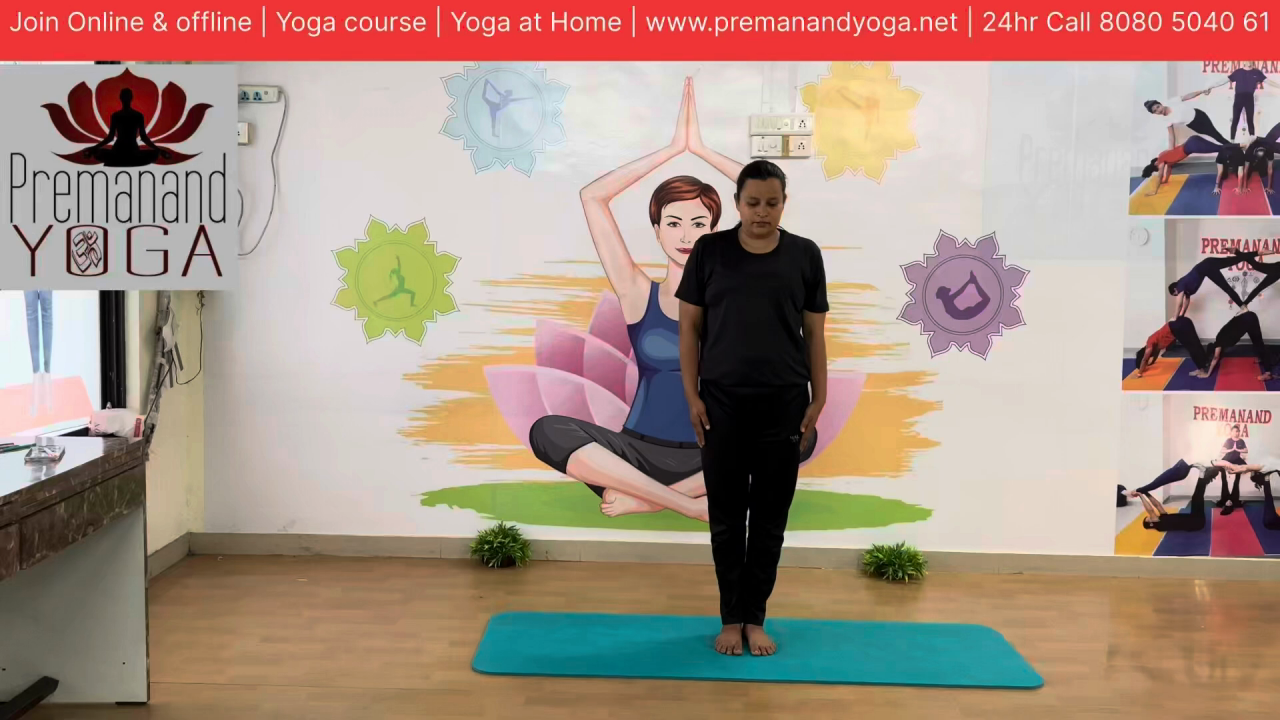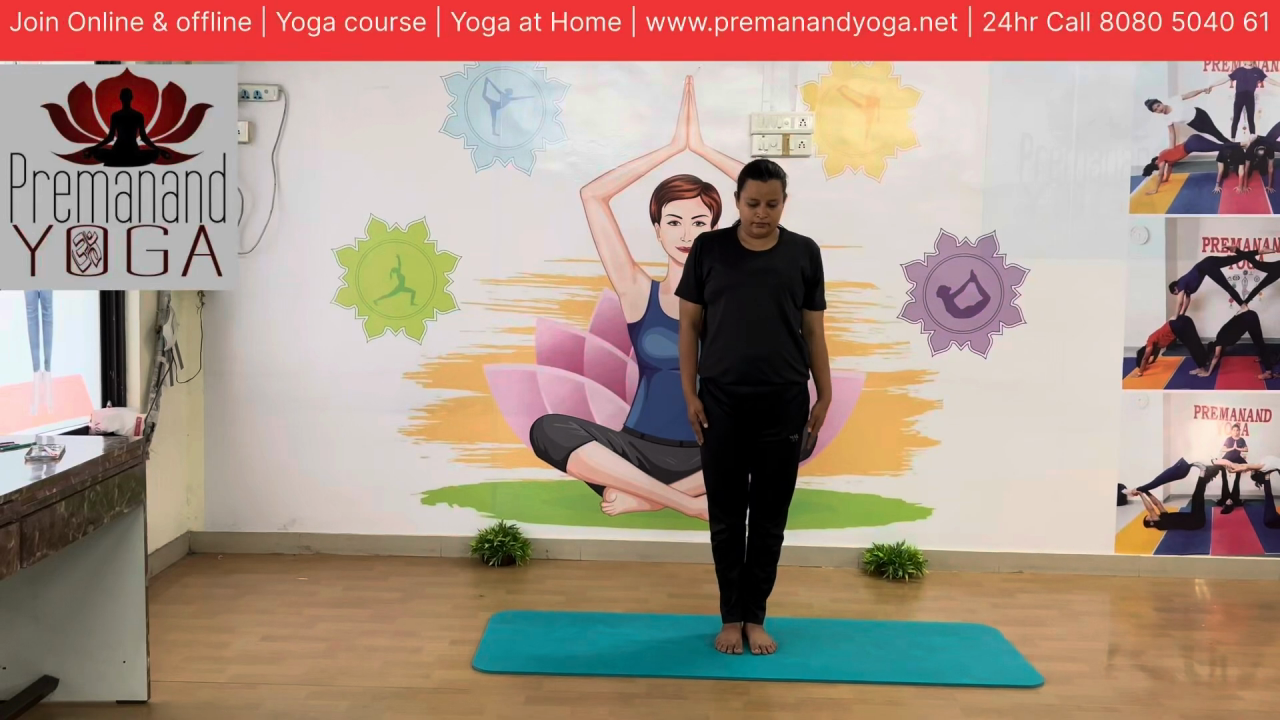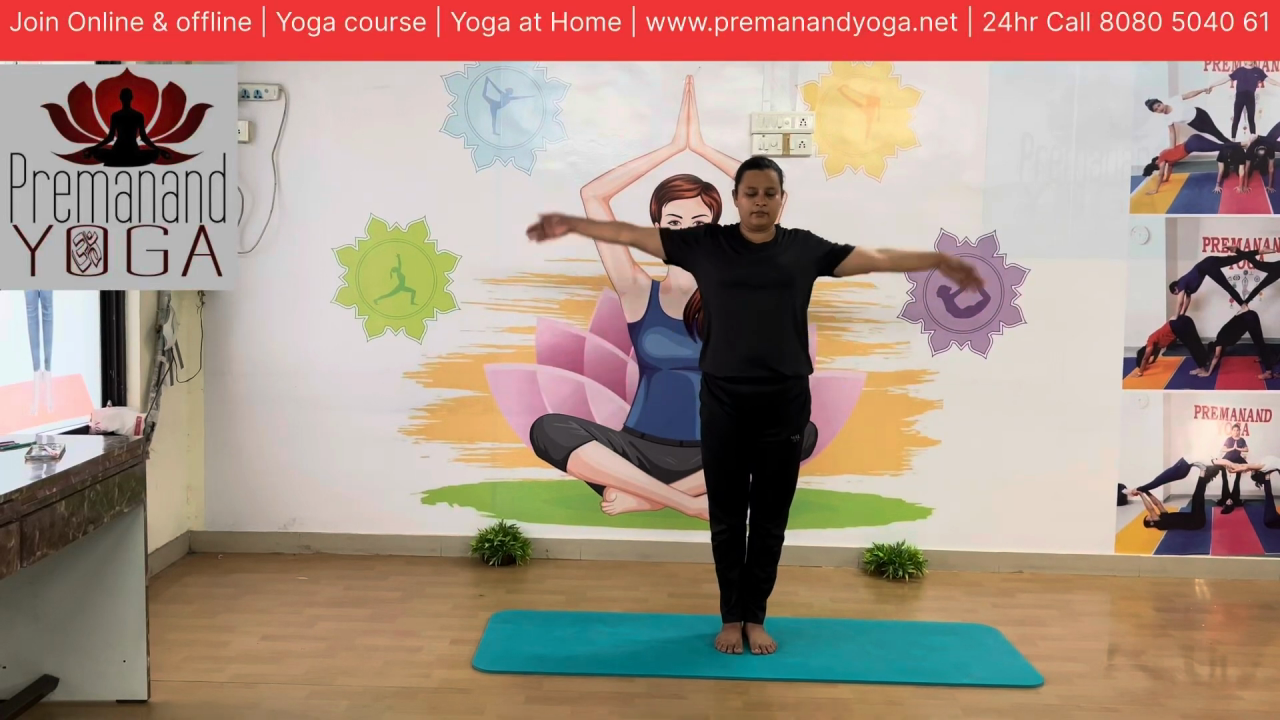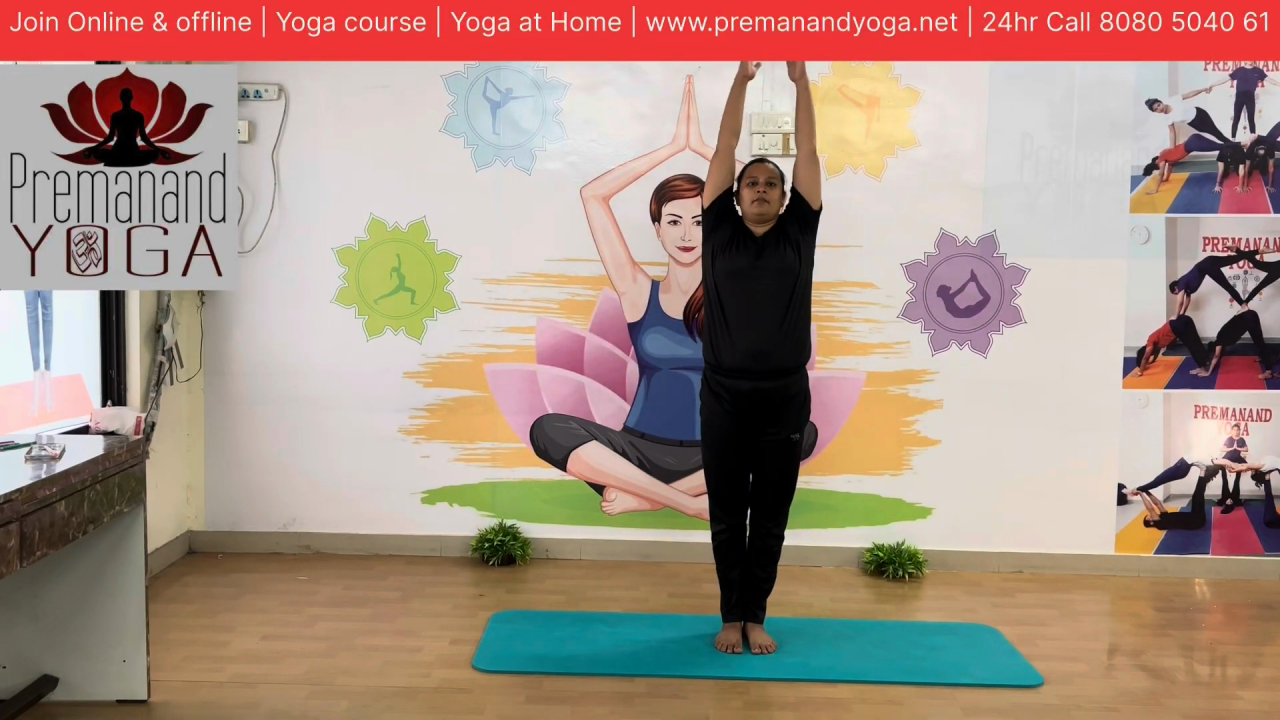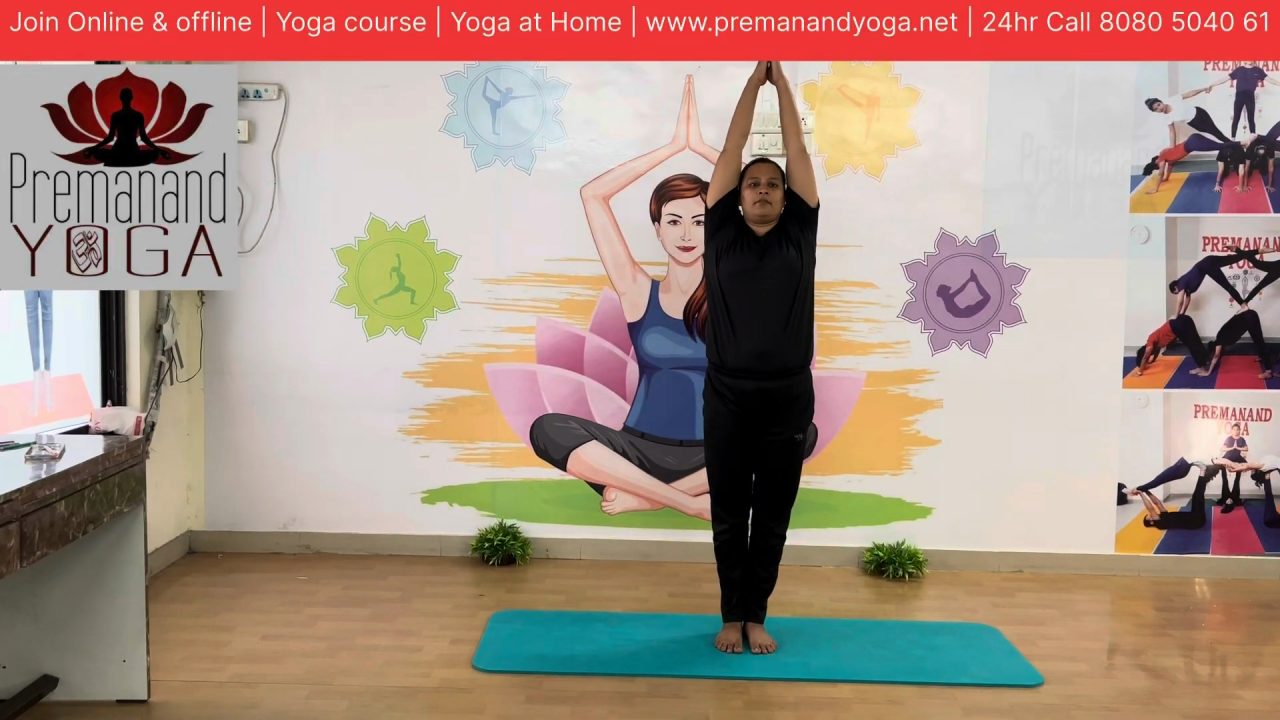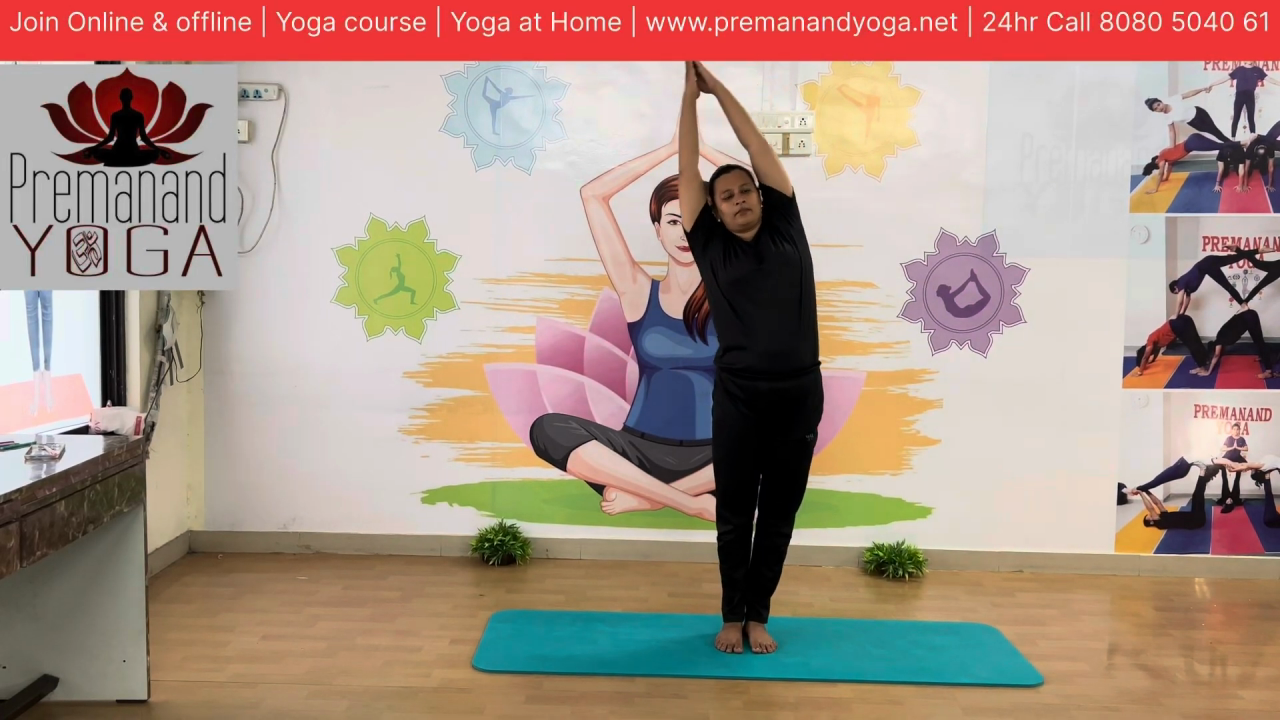
dt=0.7s
person 1, frame 1
left shoulder: (805, 254)
right shoulder: (709, 250)
left elbow: (814, 332)
right elbow: (690, 326)
left wrist: (818, 399)
right wrist: (692, 395)
left hip: (783, 403)
right hip: (722, 402)
left knee: (770, 517)
right knee: (726, 516)
left ankle: (755, 617)
right ankle: (730, 617)
person 1, frame 2
left shoulder: (804, 252)
right shoulder: (708, 248)
left elbow: (813, 330)
right elbow: (689, 324)
left wrist: (824, 396)
right wrist: (689, 392)
left hip: (783, 401)
right hip: (721, 400)
left knee: (770, 516)
right knee: (726, 514)
left ankle: (755, 616)
right ankle: (730, 616)
person 1, frame 3
left shoulder: (804, 247)
right shoulder: (706, 243)
left elbow: (871, 257)
right elbow: (636, 235)
left wrist: (936, 259)
right wrist: (572, 224)
left hip: (785, 398)
right hip: (724, 398)
left knee: (771, 517)
right knee: (727, 515)
left ankle: (755, 615)
right ankle: (731, 616)
person 1, frame 4
left shoulder: (799, 231)
right shoulder: (719, 231)
left elbow: (807, 154)
right elbow: (723, 150)
left wrist: (803, 82)
right wrist: (739, 80)
left hip: (784, 397)
right hip: (724, 396)
left knee: (770, 517)
right knee: (727, 515)
left ankle: (755, 615)
right ankle: (731, 616)
person 1, frame 5
left shoulder: (800, 232)
right shoulder: (722, 232)
left elbow: (798, 150)
right elbow: (730, 151)
left wrist: (782, 83)
right wrist: (753, 82)
left hip: (787, 396)
right hip: (728, 395)
left knee: (772, 515)
right knee: (729, 513)
left ankle: (756, 615)
right ankle: (731, 615)
person 1, frame 6
left shoulder: (786, 228)
right shoulder: (711, 247)
left elbow: (759, 149)
right elbow: (688, 172)
left wrist: (722, 91)
right wrist: (690, 98)
left hip: (798, 393)
right hip: (738, 395)
left knee: (778, 515)
right knee: (734, 514)
left ankle: (758, 615)
right ankle: (732, 616)
person 2, frame 1
right shoulder: (638, 294)
right elbow: (592, 197)
left wrist: (699, 148)
right wrist: (673, 148)
right hip: (640, 453)
right knee: (548, 432)
left ankle: (645, 496)
right ankle: (694, 504)
person 2, frame 2
right shoulder: (638, 292)
right elbow: (592, 195)
left wrist: (700, 147)
right wrist: (674, 146)
right hip: (640, 453)
right knee: (548, 430)
left ankle: (644, 497)
right ankle: (695, 502)
person 2, frame 3
right shoulder: (638, 292)
right elbow: (593, 196)
left wrist: (700, 146)
right wrist: (673, 147)
right hip: (642, 452)
left knee: (801, 433)
right knee: (548, 430)
left ankle: (646, 497)
right ankle: (694, 503)
person 2, frame 4
right shoulder: (638, 291)
right elbow: (592, 195)
left wrist: (700, 145)
right wrist: (673, 146)
right hip: (641, 451)
left knee: (800, 432)
right knee: (548, 430)
left ankle: (644, 495)
right ankle: (694, 501)
person 2, frame 5
right shoulder: (638, 291)
right elbow: (593, 195)
left wrist: (700, 145)
right wrist: (673, 146)
left hip: (712, 457)
right hip: (641, 452)
left knee: (800, 431)
right knee: (548, 429)
left ankle: (647, 496)
right ankle: (695, 502)
person 2, frame 6
right shoulder: (637, 291)
right elbow: (592, 196)
left wrist: (700, 147)
right wrist: (674, 147)
left hip: (712, 459)
right hip: (640, 454)
right knee: (548, 430)
left ankle: (648, 498)
right ankle: (695, 505)
